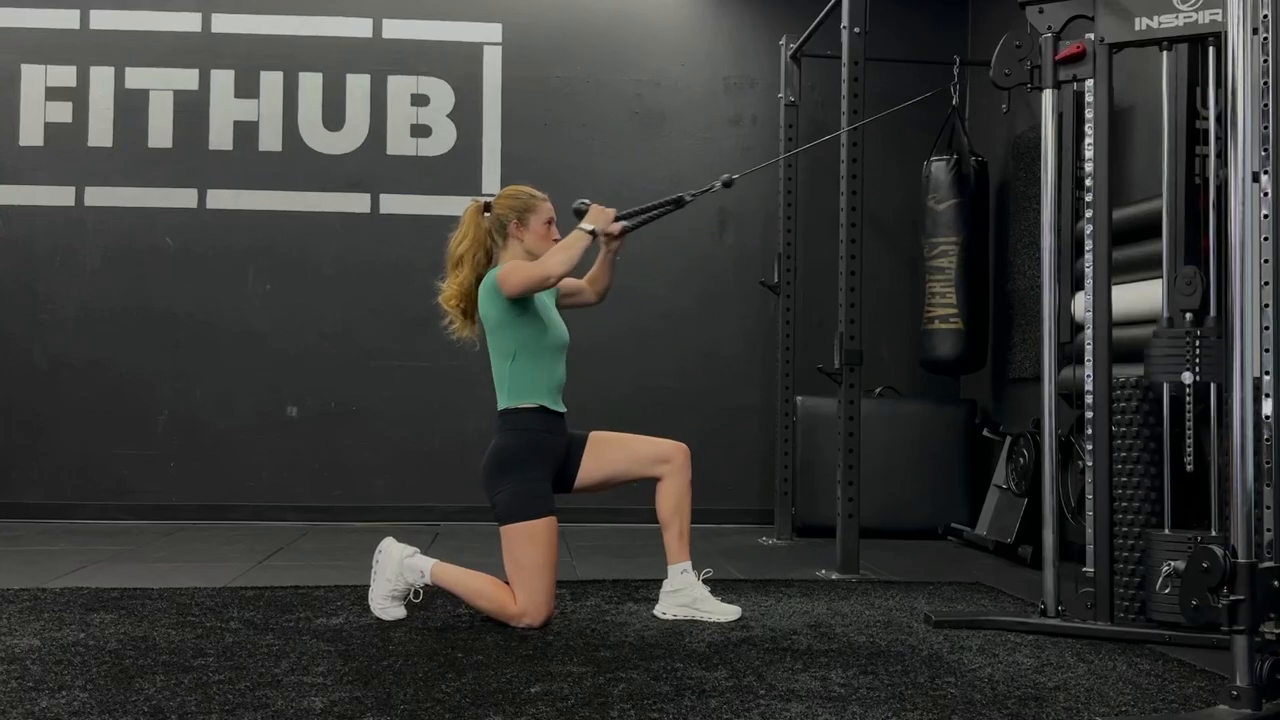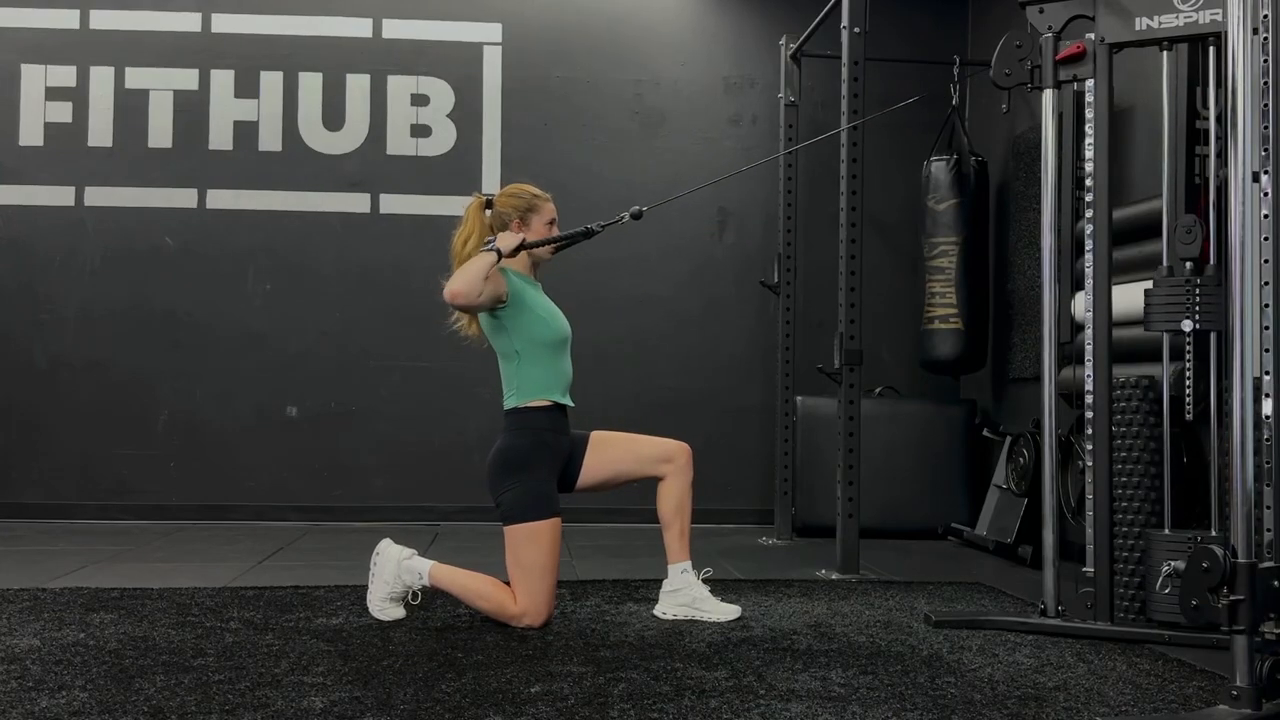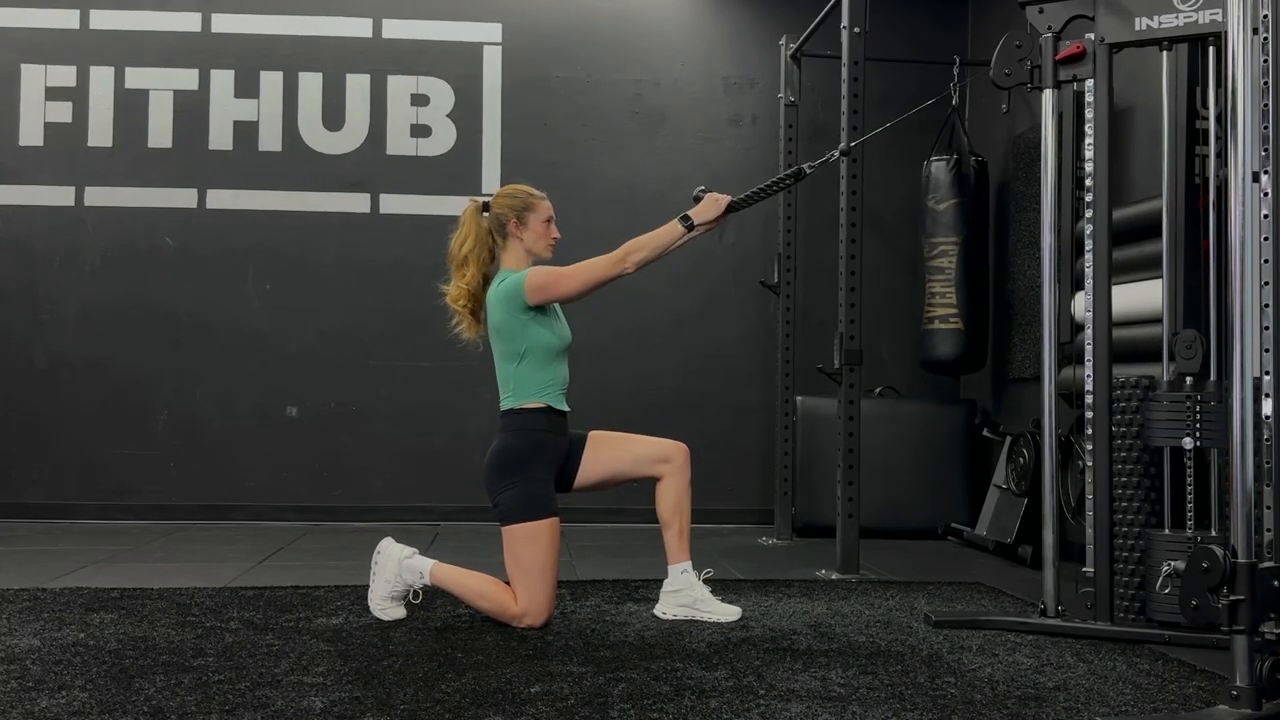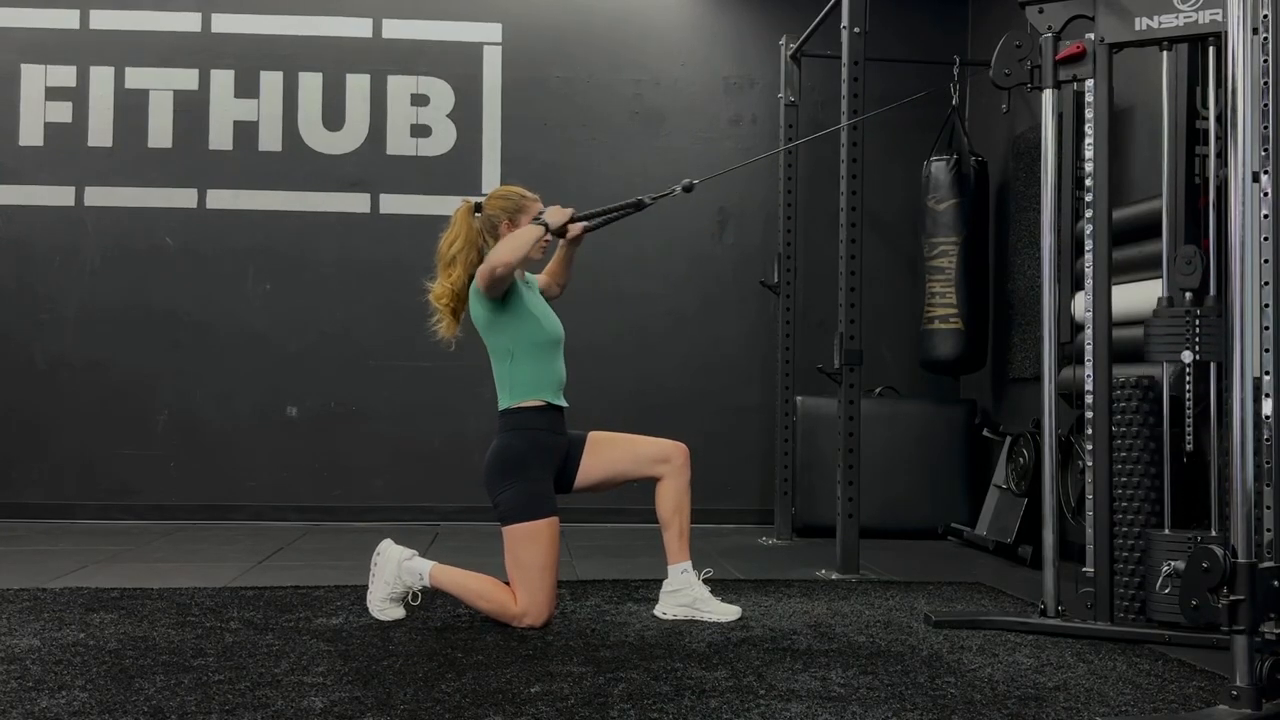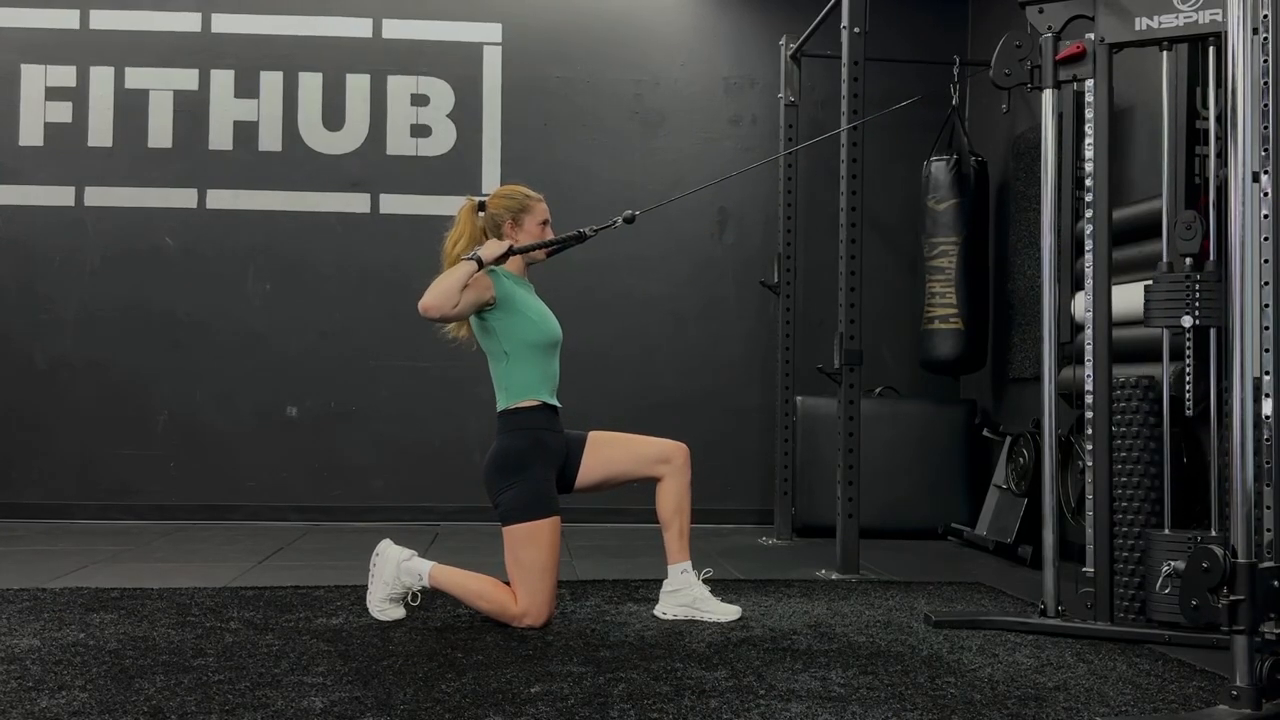
dt=1s
person 1, frame 1
left shoulder: (538, 286)
right shoulder: (501, 281)
left elbow: (591, 292)
right elbow: (554, 269)
left wrist: (609, 244)
right wrist: (590, 228)
left hip: (554, 441)
right hip: (520, 449)
left knee: (673, 457)
right knee: (529, 614)
left ankle: (680, 591)
right ankle: (410, 566)
person 1, frame 2
left shoulder: (523, 284)
right shoulder: (500, 285)
right elbow: (457, 295)
left wrist: (538, 251)
right wrist: (496, 249)
left hip: (556, 441)
right hip: (525, 449)
left knee: (676, 457)
right knee: (529, 614)
left ankle: (680, 591)
right ankle: (409, 569)
person 1, frame 3
left shoulder: (528, 285)
right shoulder: (517, 287)
left elbow: (620, 264)
right elbow: (622, 261)
left wrist: (695, 226)
right wrist: (692, 218)
left hip: (553, 442)
right hip: (523, 451)
left knee: (673, 457)
right knee: (531, 613)
left ankle: (681, 590)
right ankle: (411, 567)
person 1, frame 4
left shoulder: (520, 283)
right shoulder: (494, 283)
left elbow: (554, 285)
right elbow: (500, 262)
left wrist: (570, 238)
right wrist: (543, 224)
left hip: (552, 441)
right hip: (521, 449)
left knee: (673, 457)
right knee: (531, 613)
left ankle: (680, 590)
right ankle: (409, 569)
person 1, frame 5
left shoulder: (514, 285)
right shoulder: (487, 284)
right elbow: (432, 305)
left wrist: (527, 260)
right wrist: (481, 257)
left hip: (552, 441)
right hip: (521, 449)
left knee: (674, 458)
right knee: (530, 614)
left ankle: (681, 591)
right ankle: (408, 570)
